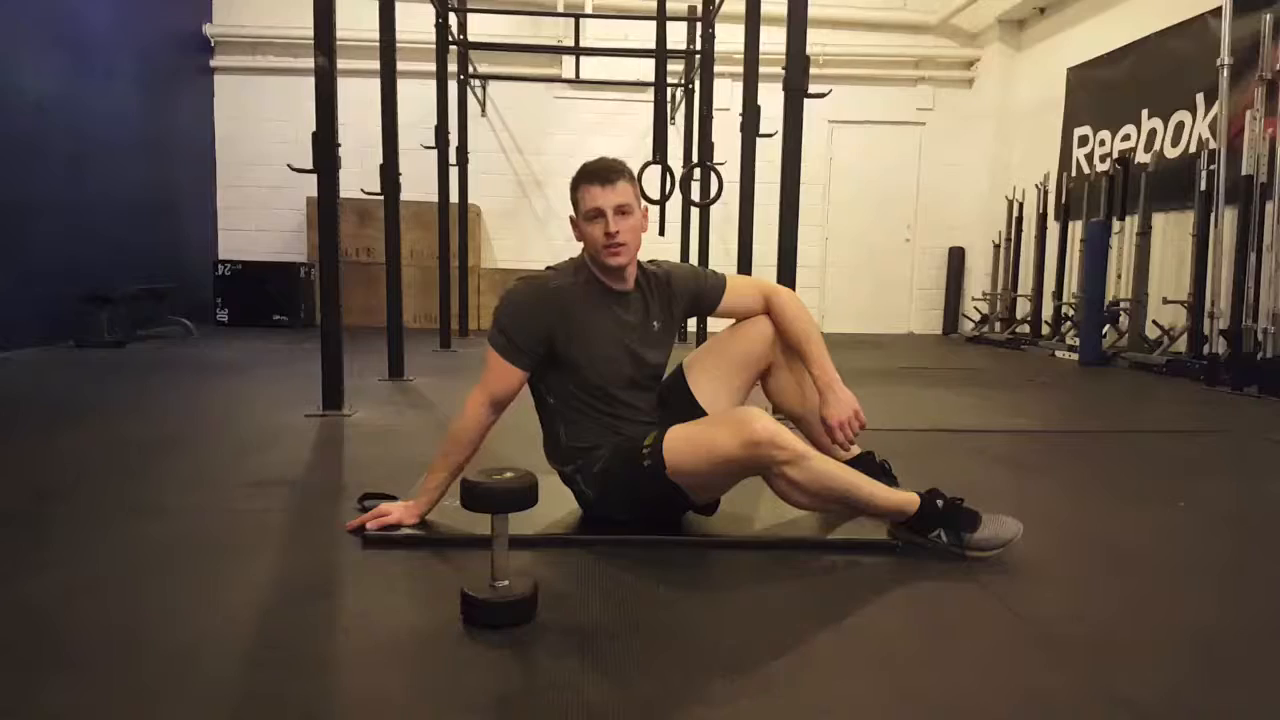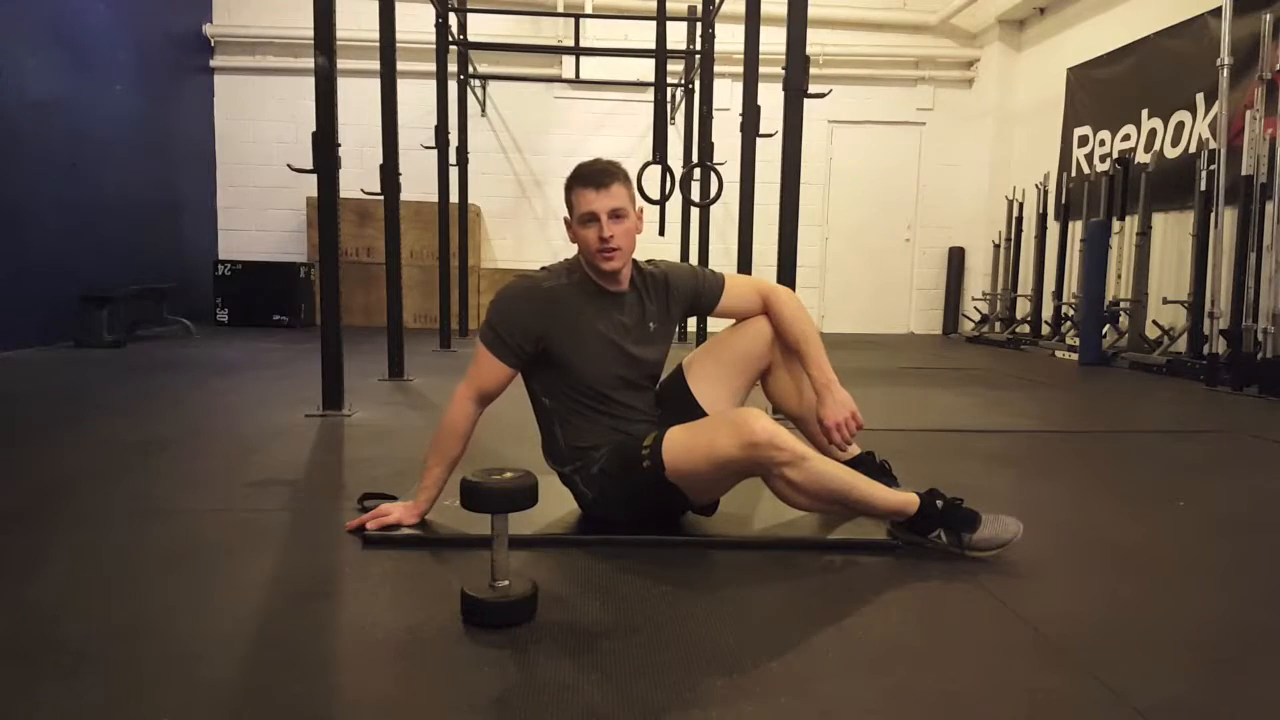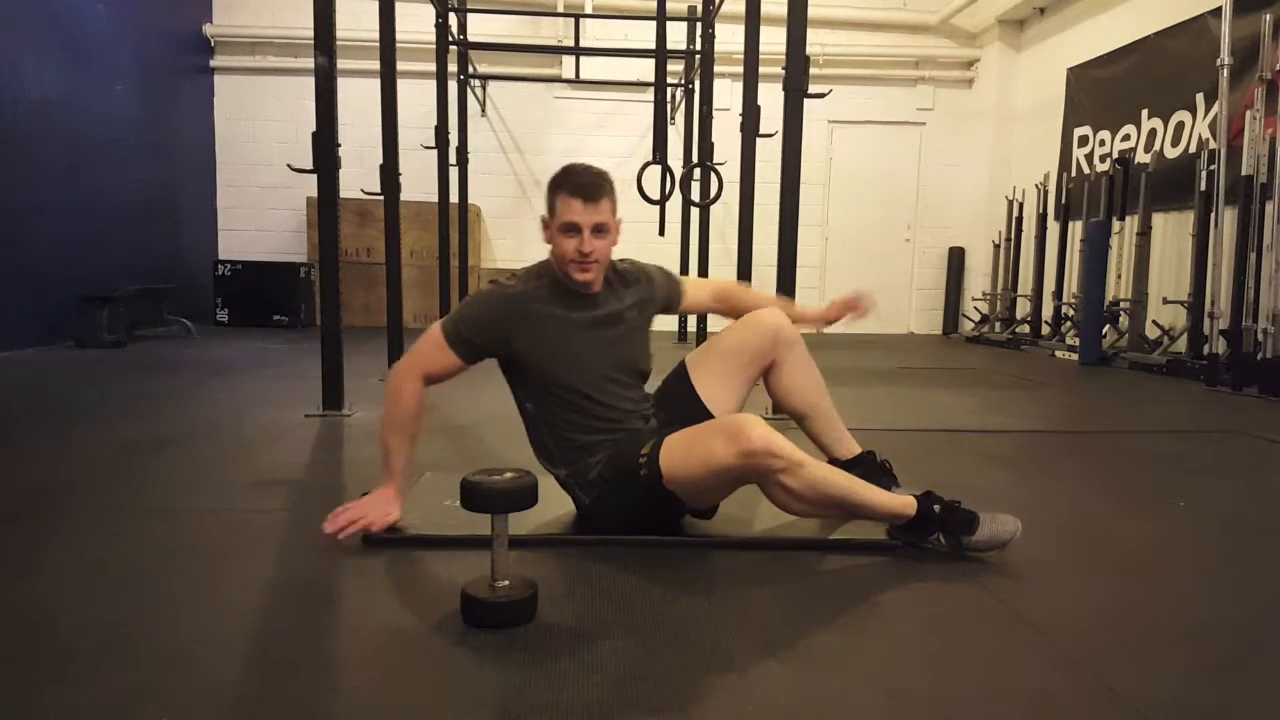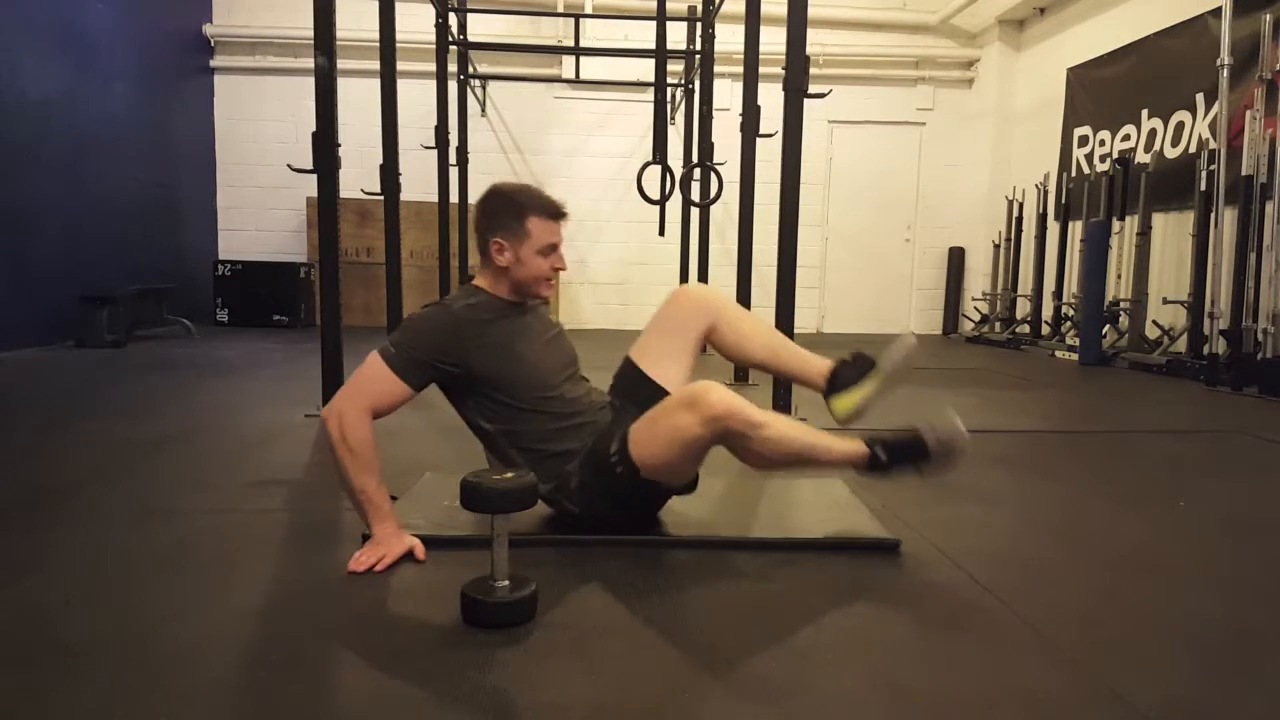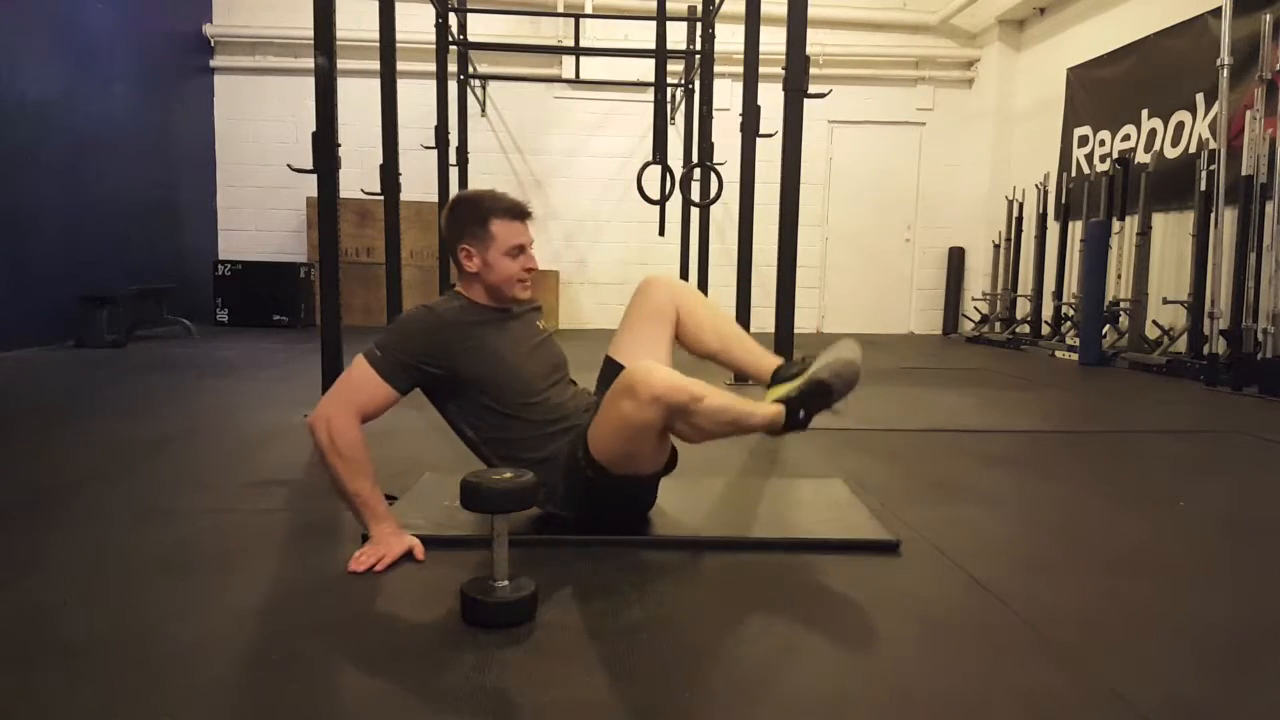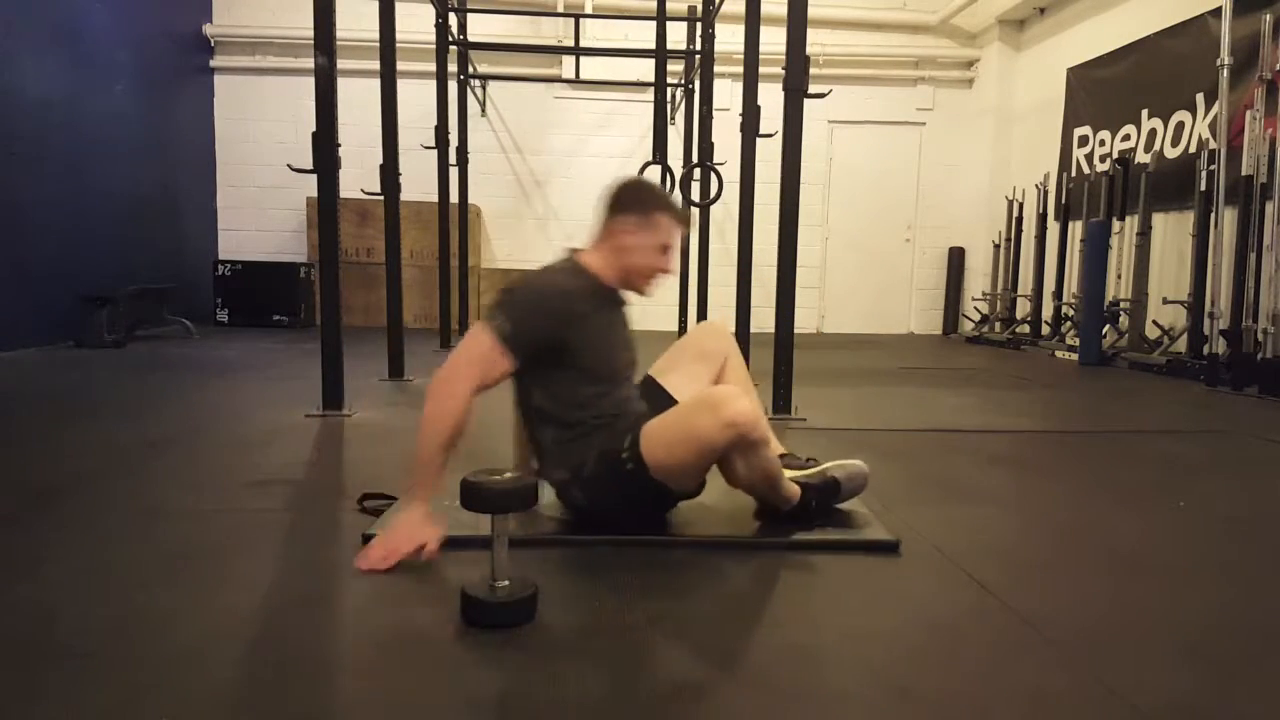
dt=0.5s
person 1, frame 1
left shoulder: (669, 283)
right shoulder: (541, 301)
left elbow: (776, 296)
right elbow: (486, 403)
left wrist: (831, 386)
right wrist: (422, 502)
left hip: (661, 437)
right hip: (613, 480)
left knee: (768, 331)
right knee: (757, 432)
left ankle: (861, 468)
right ankle: (921, 516)
person 1, frame 2
left shoulder: (665, 283)
right shoulder: (533, 301)
left elbow: (774, 297)
right elbow: (471, 397)
left wrist: (829, 388)
right wrist: (421, 502)
left hip: (659, 435)
right hip: (610, 481)
left knee: (768, 334)
right knee: (755, 433)
left ankle: (861, 469)
right ankle: (921, 516)
person 1, frame 3
left shoulder: (634, 281)
right shoulder: (508, 307)
left elbow: (717, 292)
right elbow: (409, 375)
left wrist: (809, 312)
right wrist: (391, 491)
left hip: (656, 431)
right hip: (611, 485)
left knee: (769, 327)
right knee: (751, 441)
left ankle: (862, 470)
right ankle: (919, 518)
person 1, frame 4
left shoulder: (527, 300)
right shoulder: (449, 327)
right elbow: (343, 413)
right wrist: (386, 528)
left hip: (620, 431)
right hip: (595, 488)
left knee: (695, 302)
right knee: (708, 403)
left ankle: (840, 383)
right ankle: (873, 455)
person 1, frame 5
left shoulder: (519, 305)
right shoulder: (434, 330)
right elbow: (331, 417)
right wrist: (383, 527)
left hip: (601, 430)
right hip: (584, 484)
left knee: (662, 292)
right knee: (647, 381)
left ankle: (784, 378)
right ankle: (786, 412)
person 1, frame 6
left shoulder: (601, 292)
right shoulder: (549, 295)
right elbow: (453, 385)
right wrist: (418, 508)
left hip: (617, 436)
right hip: (601, 483)
left knee: (714, 339)
right knee: (729, 409)
left ankle: (780, 463)
right ankle: (791, 500)
